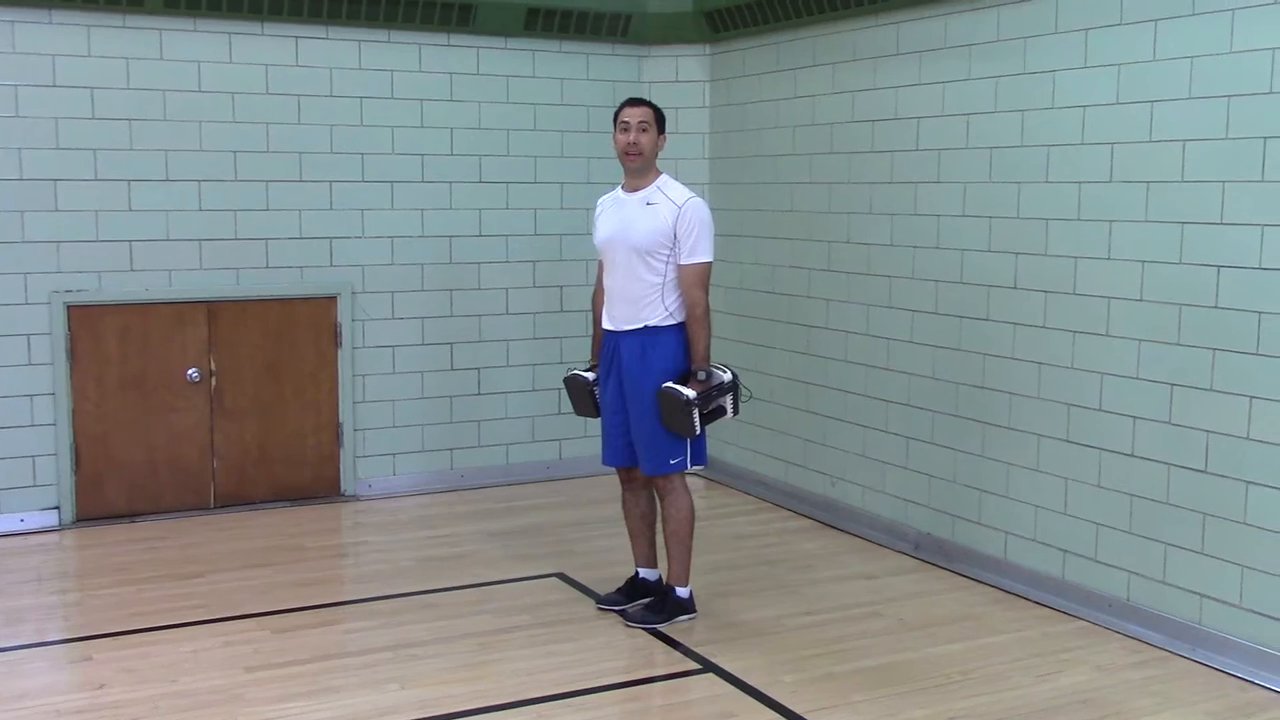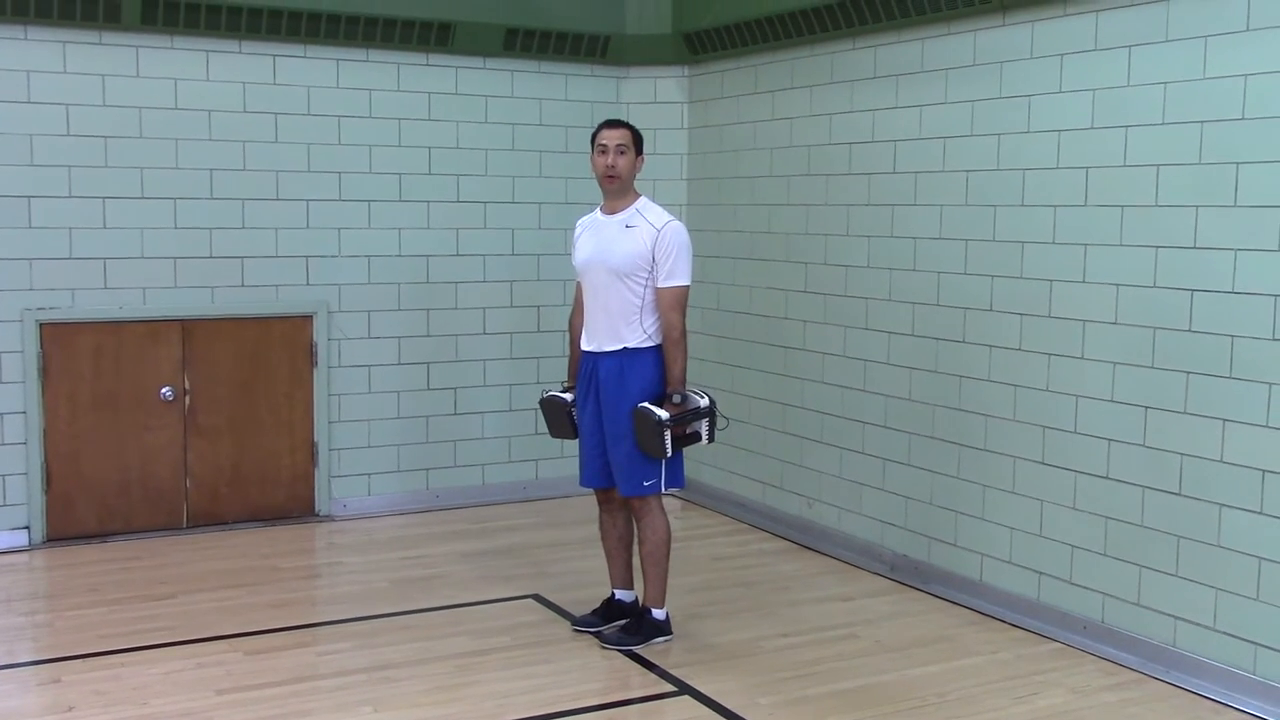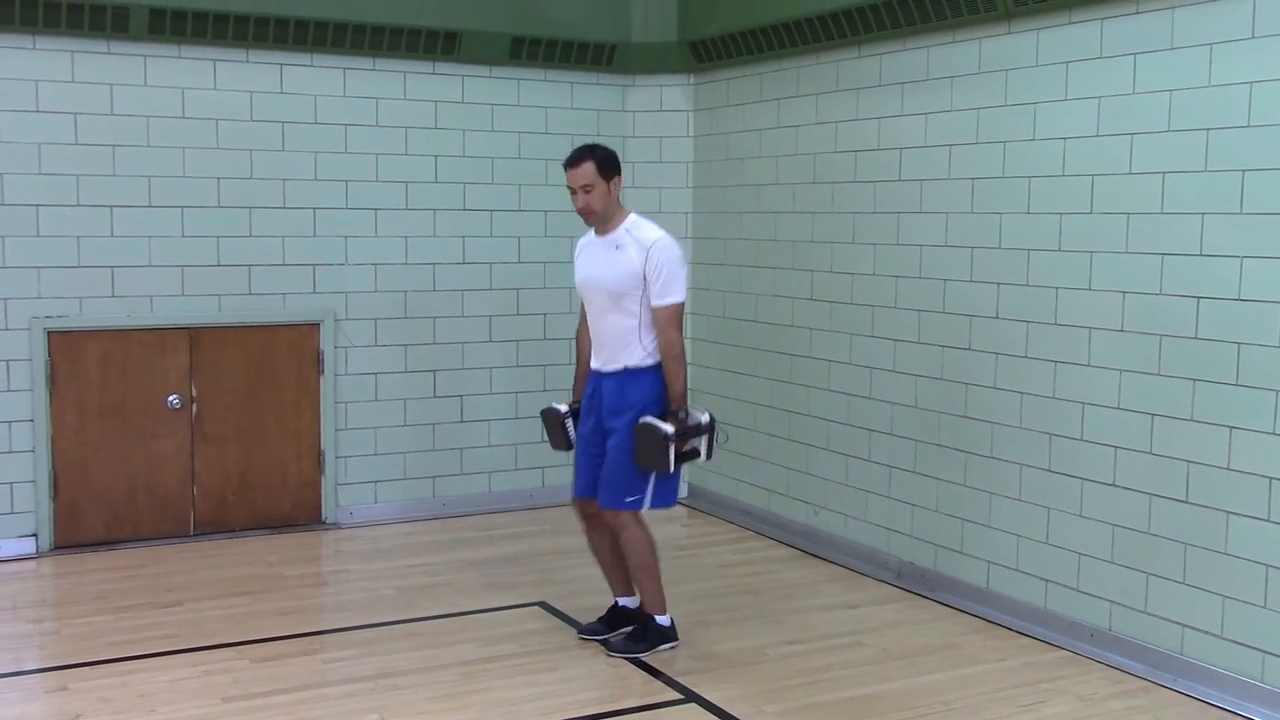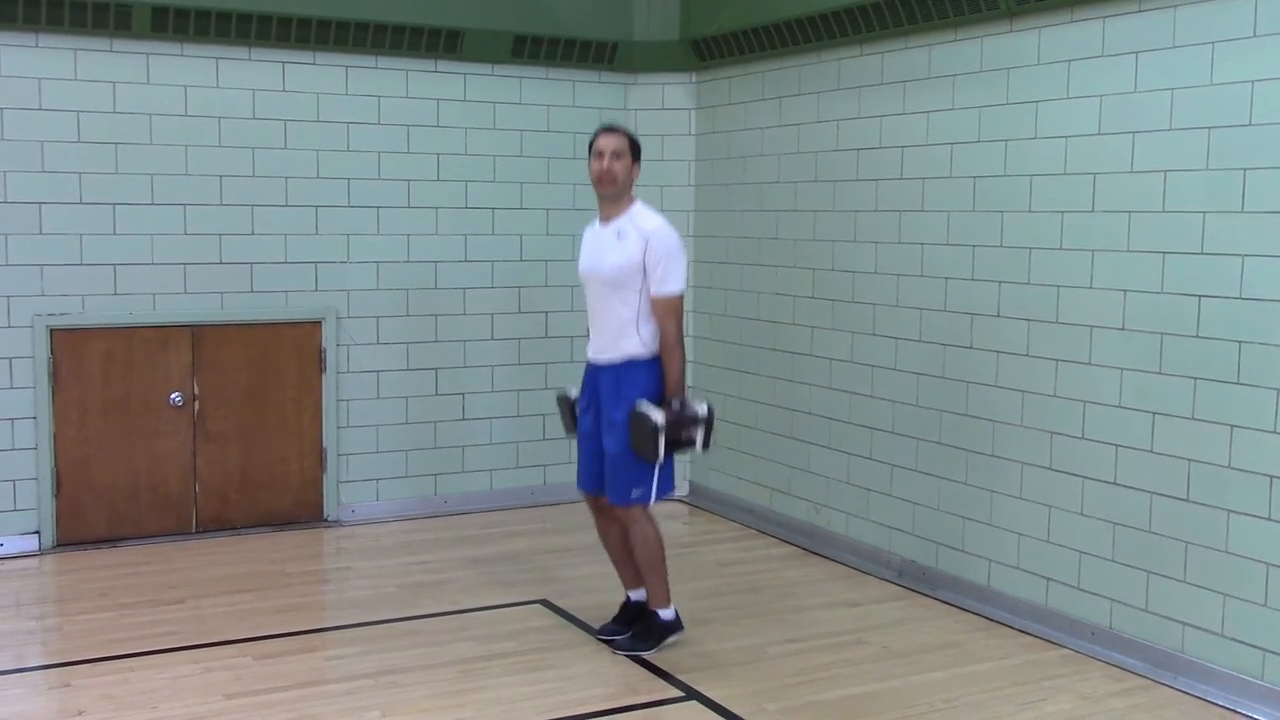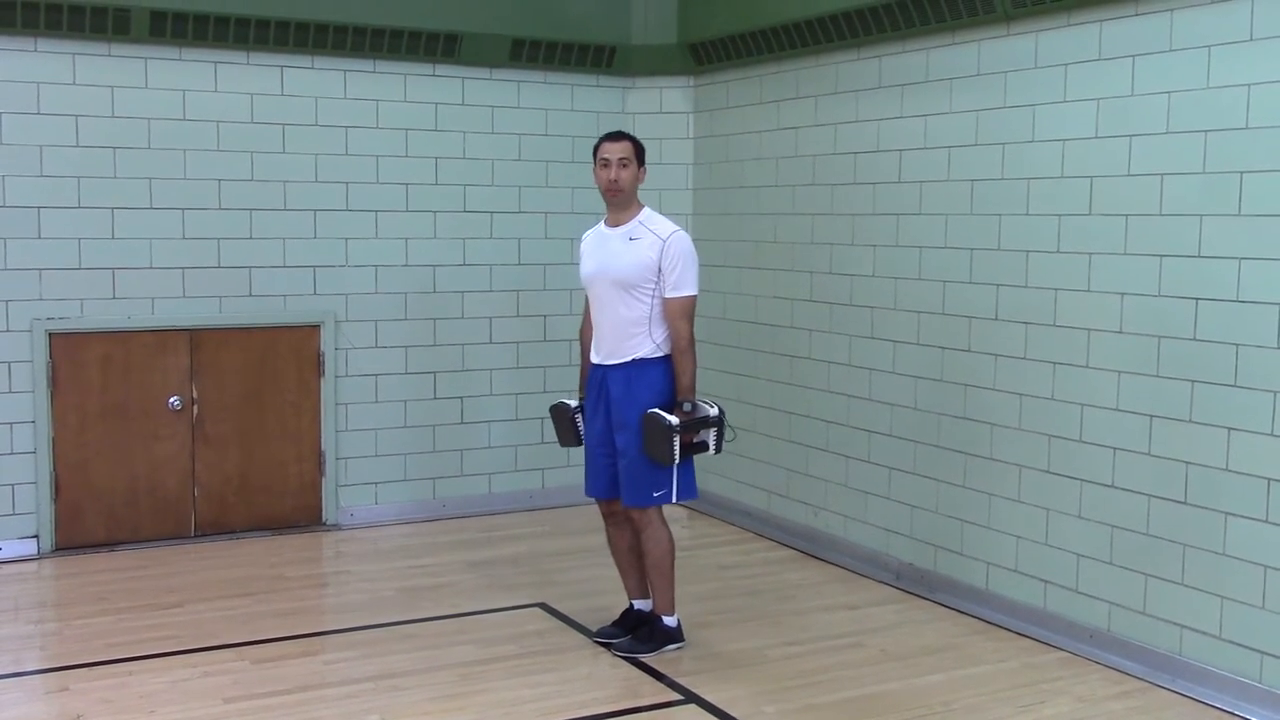
dt=1s
person 1, frame 1
left shoulder: (683, 206)
right shoulder: (606, 207)
left elbow: (695, 298)
left wrist: (700, 372)
right wrist: (596, 357)
left hip: (660, 348)
right hip: (616, 348)
left knee: (666, 475)
right knee: (629, 472)
left ankle: (679, 592)
right ankle: (645, 577)
person 1, frame 2
left shoulder: (662, 229)
right shoulder: (584, 228)
left elbow: (673, 321)
left wrist: (675, 395)
right wrist: (572, 378)
left hip: (638, 370)
right hip: (594, 370)
left knee: (643, 497)
right knee: (607, 493)
left ankle: (655, 614)
right ankle: (621, 598)
person 1, frame 3
left shoulder: (654, 247)
right shoulder: (584, 247)
left elbow: (671, 337)
left wrist: (678, 413)
right wrist: (578, 395)
left hip: (640, 389)
right hip: (601, 388)
left knee: (619, 513)
right knee: (589, 508)
left ankle: (659, 621)
right ankle: (627, 604)
person 1, frame 4
left shoulder: (654, 233)
right shoulder: (592, 233)
left elbow: (669, 324)
left wrist: (672, 401)
left hip: (637, 378)
right hip: (597, 375)
left knee: (630, 506)
right knee: (600, 500)
left ankle: (664, 614)
right ankle: (637, 599)
person 1, frame 5
left shoulder: (667, 239)
right shoulder: (591, 241)
left elbow: (681, 331)
left wrist: (686, 404)
right wrist: (584, 391)
left hip: (646, 382)
right hip: (602, 382)
left knee: (644, 509)
right knee: (612, 506)
left ankle: (666, 623)
right ankle: (638, 609)
